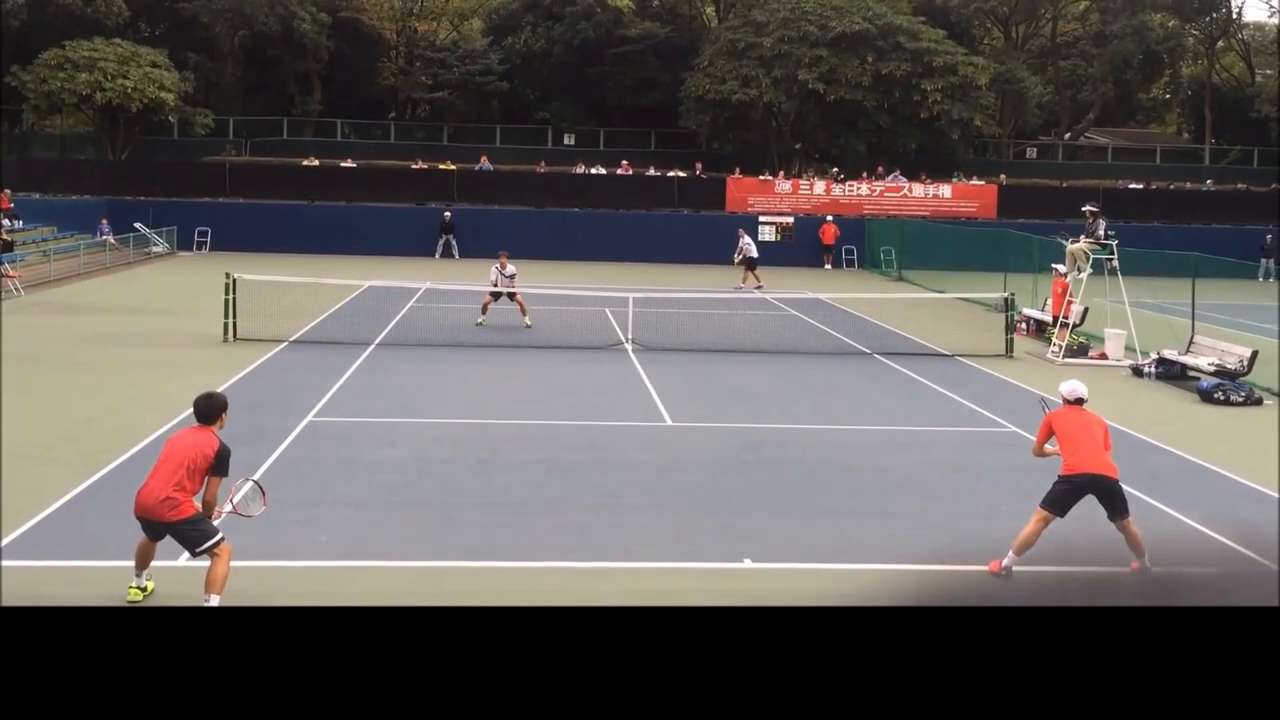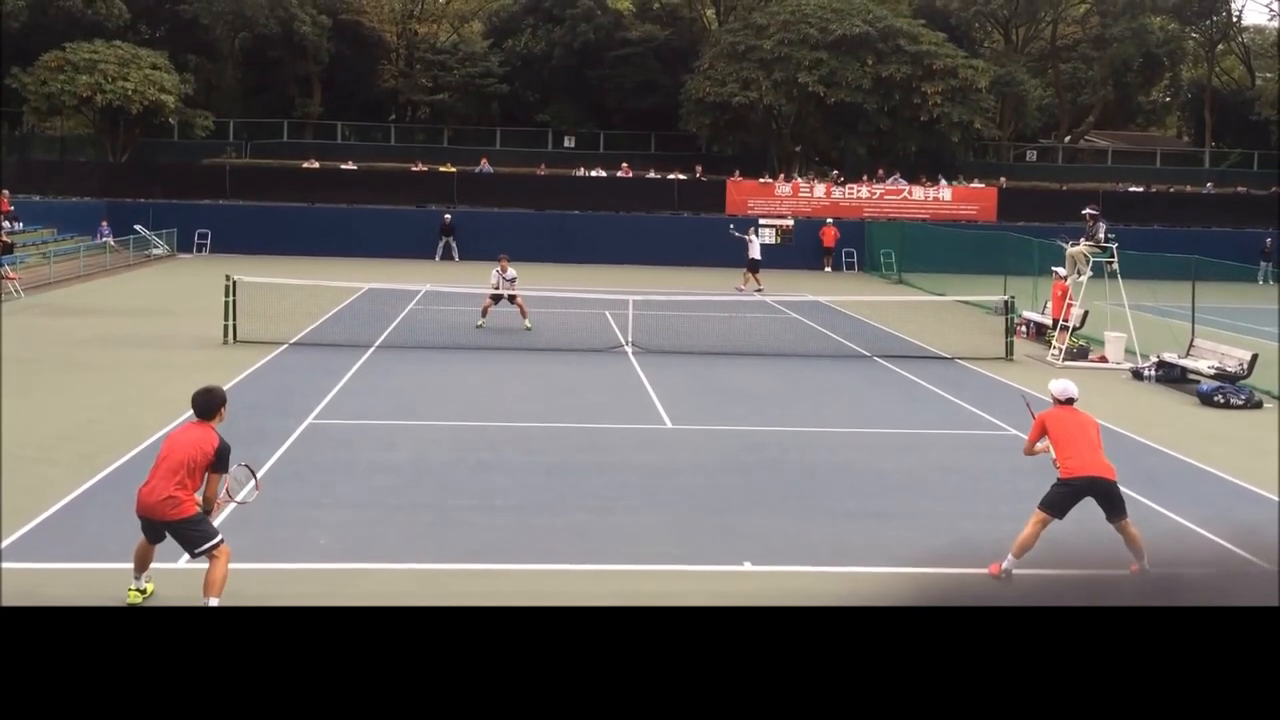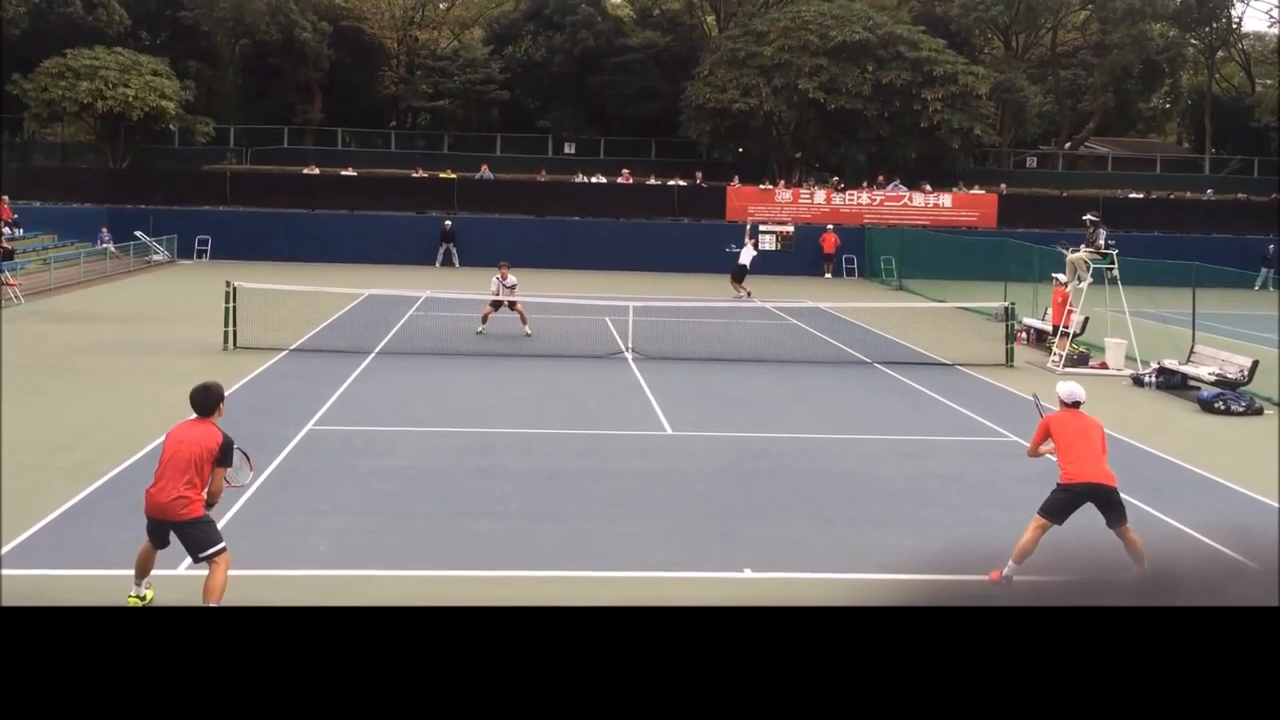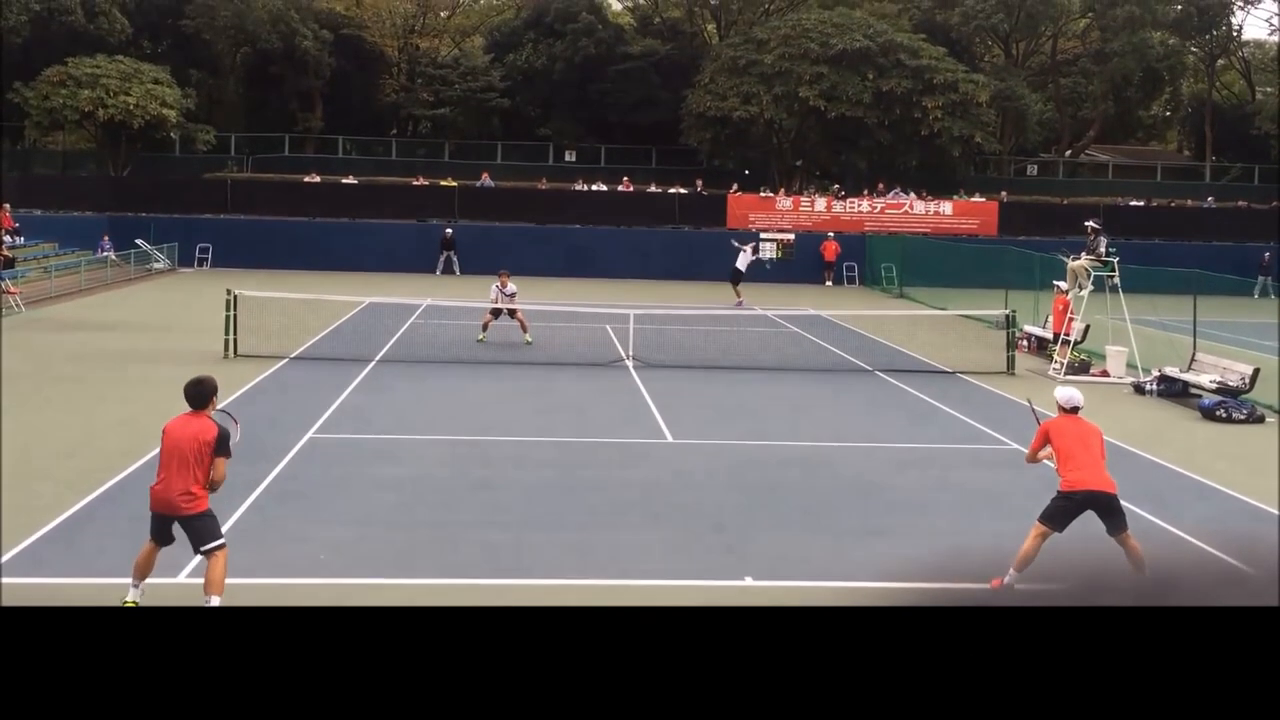
dt=0.5s
person 1, frame 1
left shoulder: (178, 436)
right shoulder: (220, 449)
right elbow: (209, 498)
left wrist: (196, 508)
right wrist: (207, 517)
left hip: (143, 503)
right hip: (172, 509)
left knee: (152, 537)
right knee: (222, 552)
left ankle: (138, 585)
right ankle: (210, 603)
person 1, frame 2
left shoulder: (177, 432)
right shoulder: (220, 445)
right elbow: (210, 494)
left wrist: (195, 501)
right wrist: (207, 511)
left hip: (145, 502)
right hip: (175, 508)
left knee: (150, 539)
right knee: (220, 554)
left ankle: (137, 588)
right ankle: (210, 603)
person 1, frame 3
left shoulder: (175, 430)
right shoulder: (223, 441)
right elbow: (215, 489)
right wrist: (209, 503)
left hip: (155, 502)
right hip: (186, 509)
left knee: (153, 545)
right knee: (220, 561)
left ankle: (137, 594)
person 1, frame 4
left shoulder: (170, 425)
right shoulder: (219, 432)
right elbow: (218, 478)
right wrist: (209, 488)
left hip: (160, 498)
right hip: (191, 503)
left knee: (153, 544)
right knee: (218, 555)
left ankle: (132, 598)
right ankle: (212, 605)
person 2, frame 1
left shoulder: (1054, 416)
right shoulder: (1099, 421)
left elbow: (1037, 451)
left hip: (1075, 474)
right hip: (1107, 475)
left knee: (1039, 519)
right knee: (1125, 524)
left ankle: (1006, 565)
right ankle: (1143, 564)
person 2, frame 2
left shoulder: (1046, 416)
right shoulder: (1090, 420)
left elbow: (1027, 450)
left wrist: (1044, 448)
left hip: (1074, 477)
right hip: (1105, 476)
left knee: (1037, 521)
right knee: (1124, 525)
left ankle: (1005, 568)
right ankle: (1143, 566)
person 2, frame 3
left shoulder: (1051, 419)
right shoulder: (1096, 424)
left elbow: (1031, 452)
left hip: (1073, 483)
right hip: (1105, 482)
left knee: (1037, 527)
right knee: (1124, 531)
left ankle: (1006, 574)
right ankle: (1144, 573)
person 2, frame 4
left shoulder: (1049, 425)
right shoulder: (1095, 430)
left elbow: (1030, 458)
left wrist: (1047, 454)
left hip: (1074, 490)
right hip: (1106, 489)
left knee: (1038, 534)
right knee: (1125, 539)
left ankle: (1008, 582)
